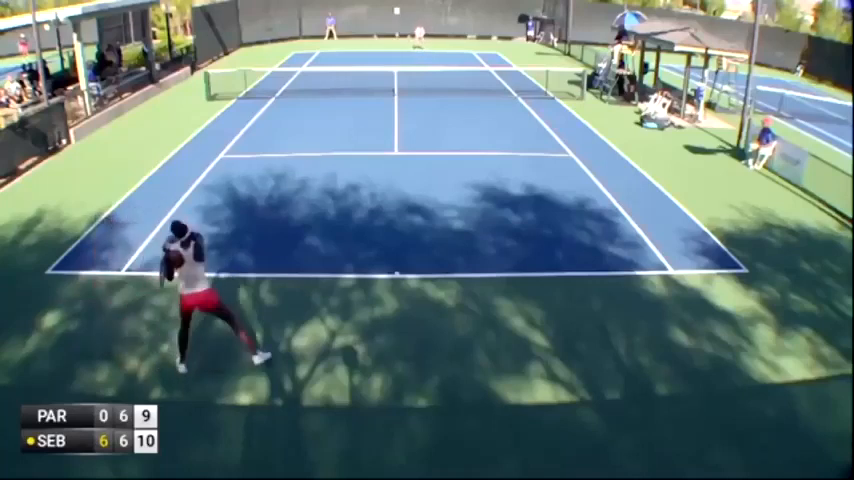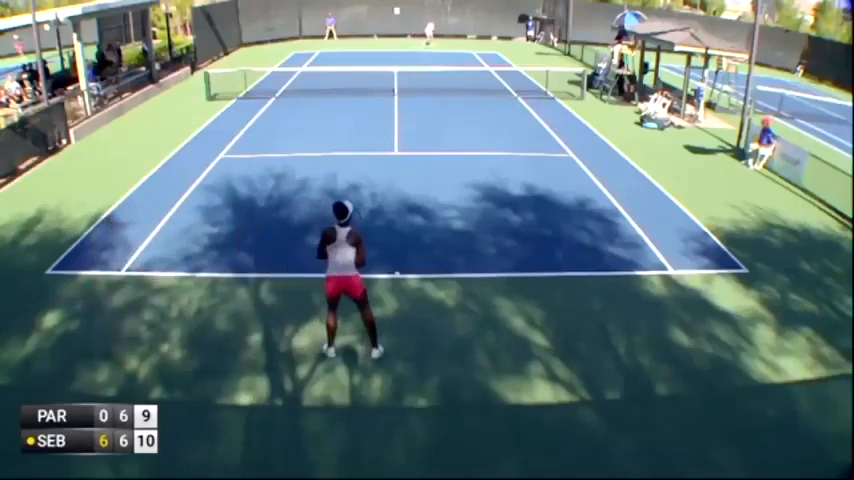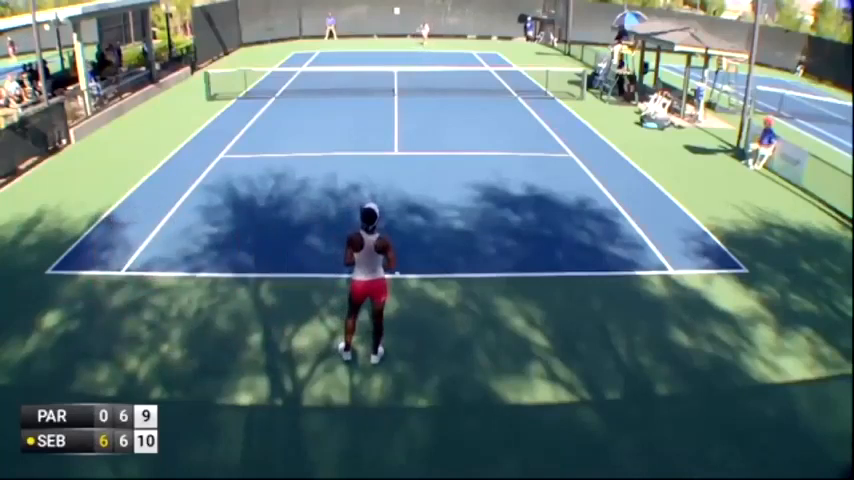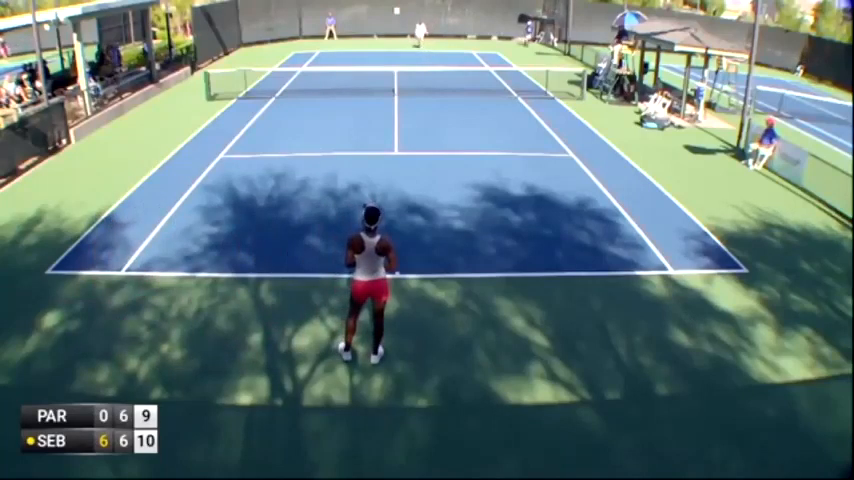
dt=1s
person 1, frame 1
left shoulder: (172, 255)
right shoulder: (198, 248)
left elbow: (169, 277)
right elbow: (197, 236)
left hip: (186, 297)
right hip: (205, 294)
left knee: (184, 328)
right knee: (233, 323)
left ankle: (181, 363)
right ankle: (256, 355)
person 1, frame 2
left shoulder: (327, 233)
right shoulder: (355, 236)
left elbow: (320, 255)
right elbow: (361, 262)
left hip: (333, 280)
right hip: (352, 280)
left knee: (331, 311)
right knee: (366, 312)
left ankle: (330, 347)
right ankle: (375, 348)
person 1, frame 3
left shoulder: (353, 239)
right shoulder: (383, 242)
left elbow: (348, 262)
right elbow: (392, 265)
left hip: (358, 283)
right hip: (377, 283)
left knee: (351, 315)
right knee: (377, 318)
left ankle: (347, 349)
right ankle: (375, 353)
person 1, frame 4
left shoulder: (354, 240)
right shoulder: (385, 242)
left elbow: (348, 263)
right elbow: (393, 267)
right wrist: (380, 264)
left hip: (360, 283)
right hip: (379, 283)
left knee: (352, 315)
right knee: (378, 318)
left ankle: (346, 349)
right ankle: (375, 353)
